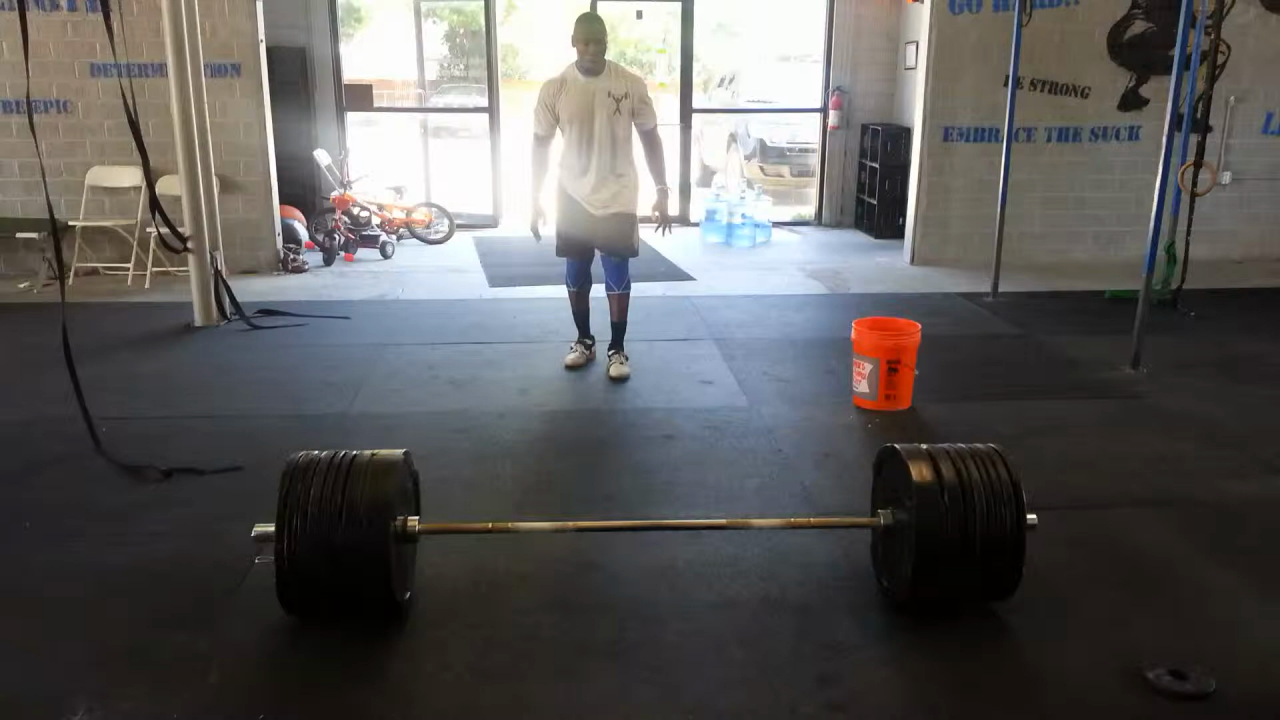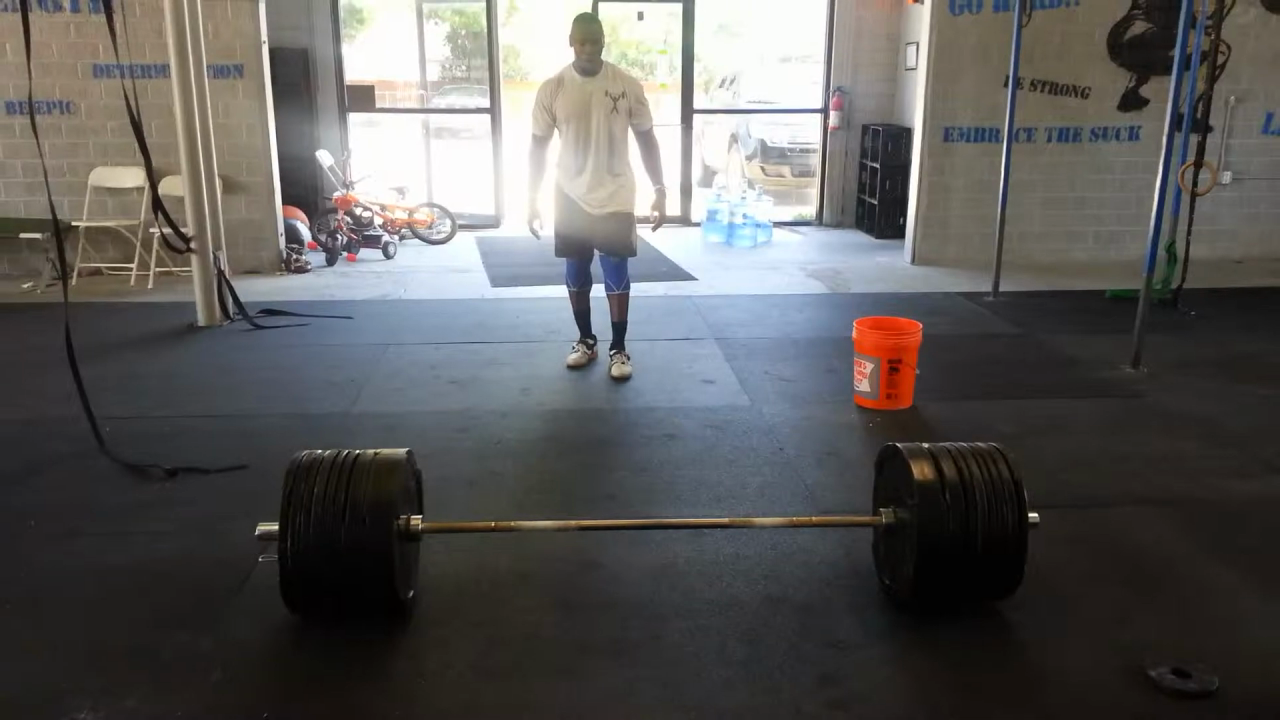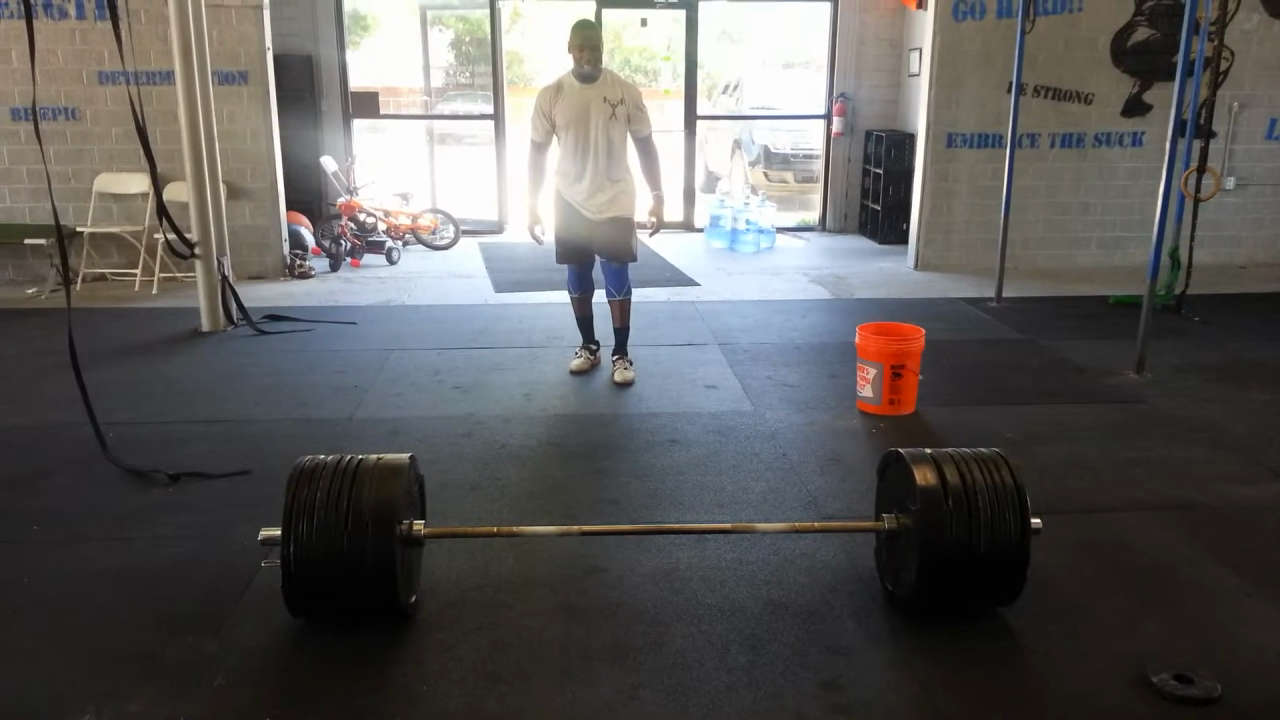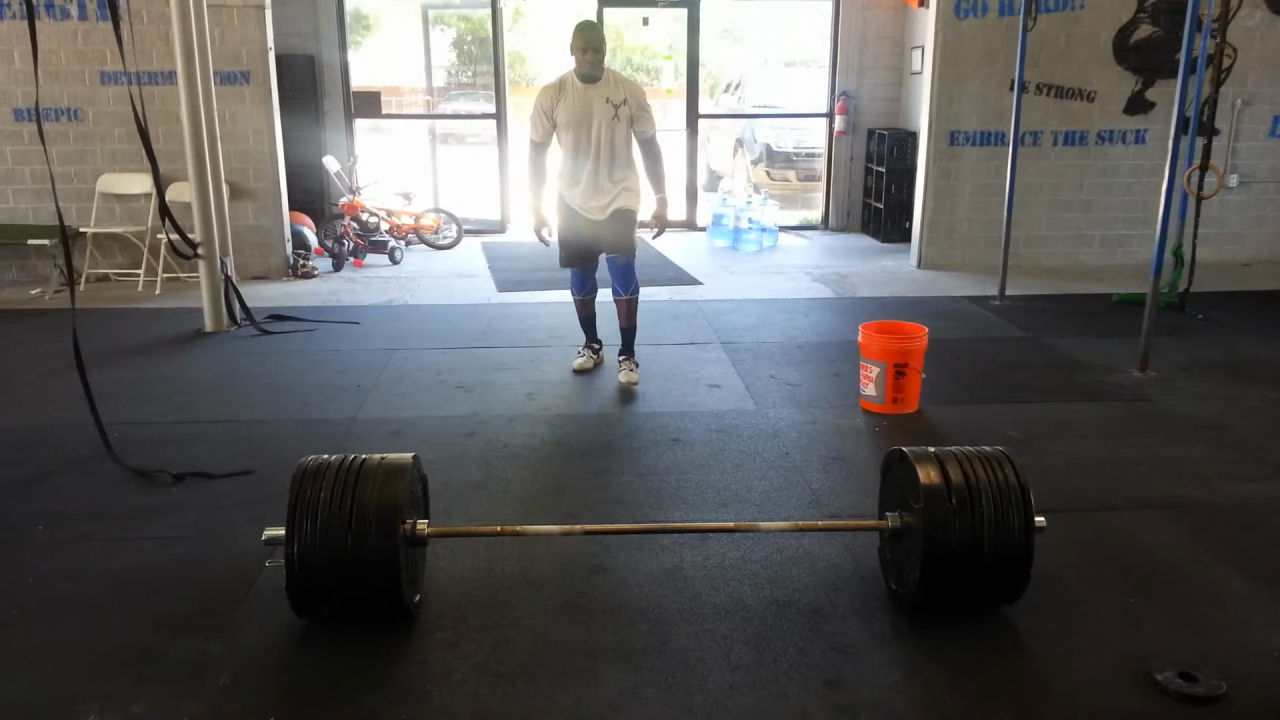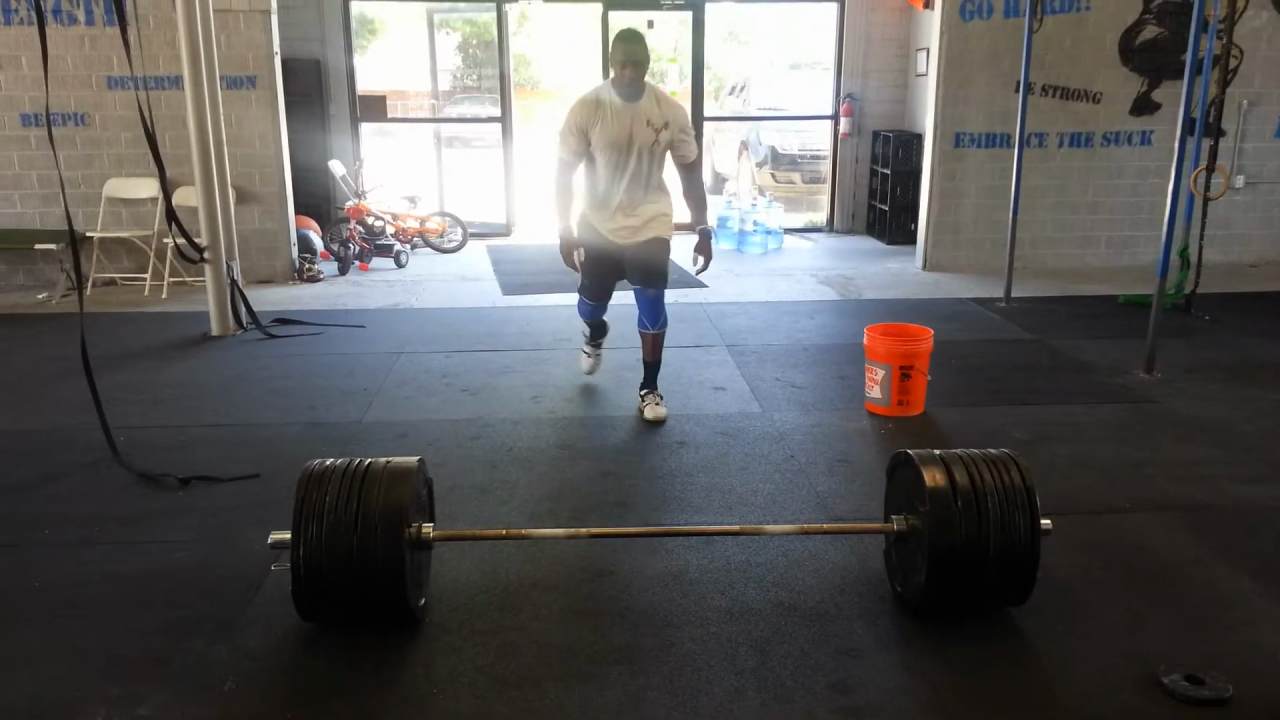
dt=0.5s
person 1, frame 1
left shoulder: (631, 84)
right shoulder: (554, 88)
left elbow: (650, 139)
right elbow: (540, 146)
left wrist: (662, 193)
right wrist: (535, 201)
left hip: (618, 197)
right hip: (573, 197)
left knee: (617, 273)
right knee: (576, 272)
left ankle: (617, 348)
right ankle: (584, 341)
person 1, frame 2
left shoulder: (628, 85)
right shoulder: (552, 89)
left elbow: (646, 140)
right elbow: (539, 146)
left wrist: (659, 191)
right wrist: (532, 201)
left hip: (616, 197)
right hip: (570, 198)
left knee: (616, 272)
right knee: (576, 271)
left ankle: (619, 348)
right ankle: (586, 340)
person 1, frame 3
left shoulder: (626, 92)
right shoulder: (551, 95)
left elbow: (646, 146)
right elbow: (538, 153)
left wrist: (657, 198)
right wrist: (533, 206)
left hip: (616, 202)
right hip: (571, 203)
left knee: (617, 277)
right knee: (578, 276)
left ankle: (621, 354)
right ankle: (589, 346)
person 1, frame 4
left shoulder: (630, 91)
right shoulder: (552, 94)
left elbow: (649, 147)
right elbow: (538, 152)
left wrist: (661, 200)
right wrist: (537, 207)
left hip: (619, 197)
right hip: (574, 201)
left knee: (622, 268)
right knee: (581, 276)
left ankle: (628, 355)
right ankle: (592, 345)
person 1, frame 5
left shoulder: (671, 111)
right shoulder: (586, 109)
left elbow: (689, 172)
right elbow: (565, 172)
left wrist: (703, 230)
right wrist: (565, 228)
left hip: (650, 223)
right hip: (598, 223)
left knee: (652, 302)
right knee: (591, 303)
left ankle: (650, 389)
right ankle: (595, 336)
